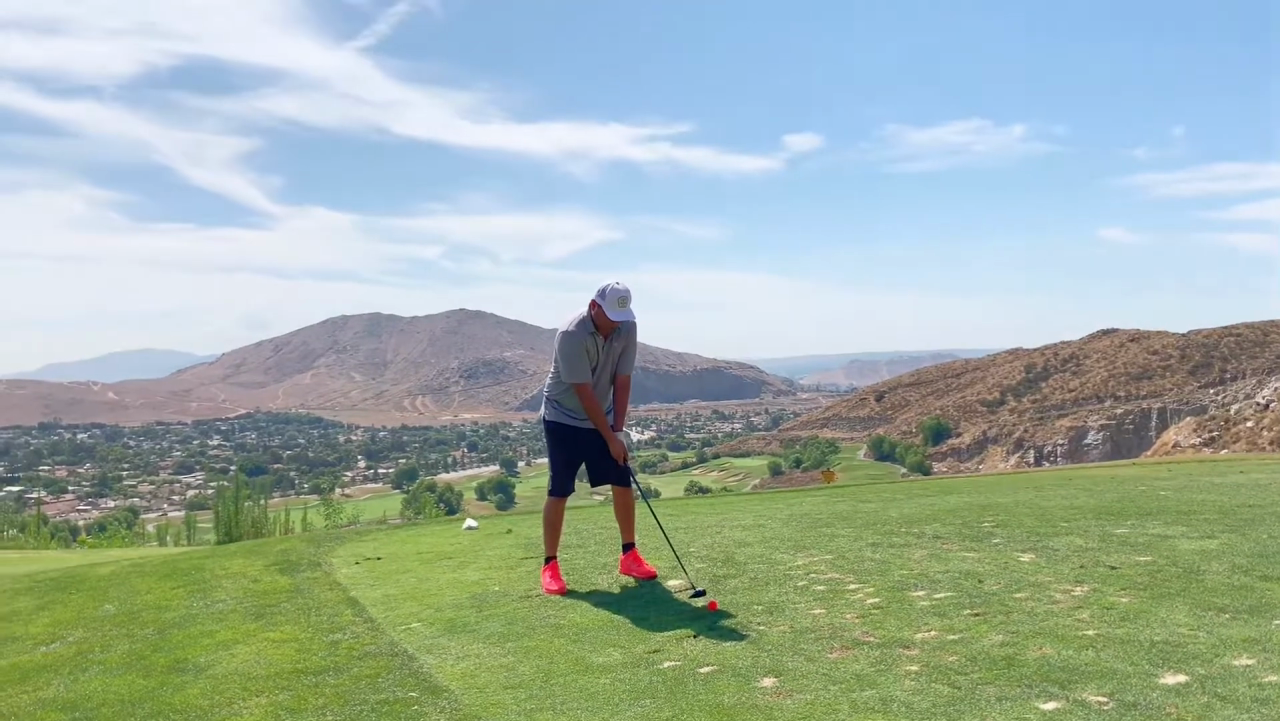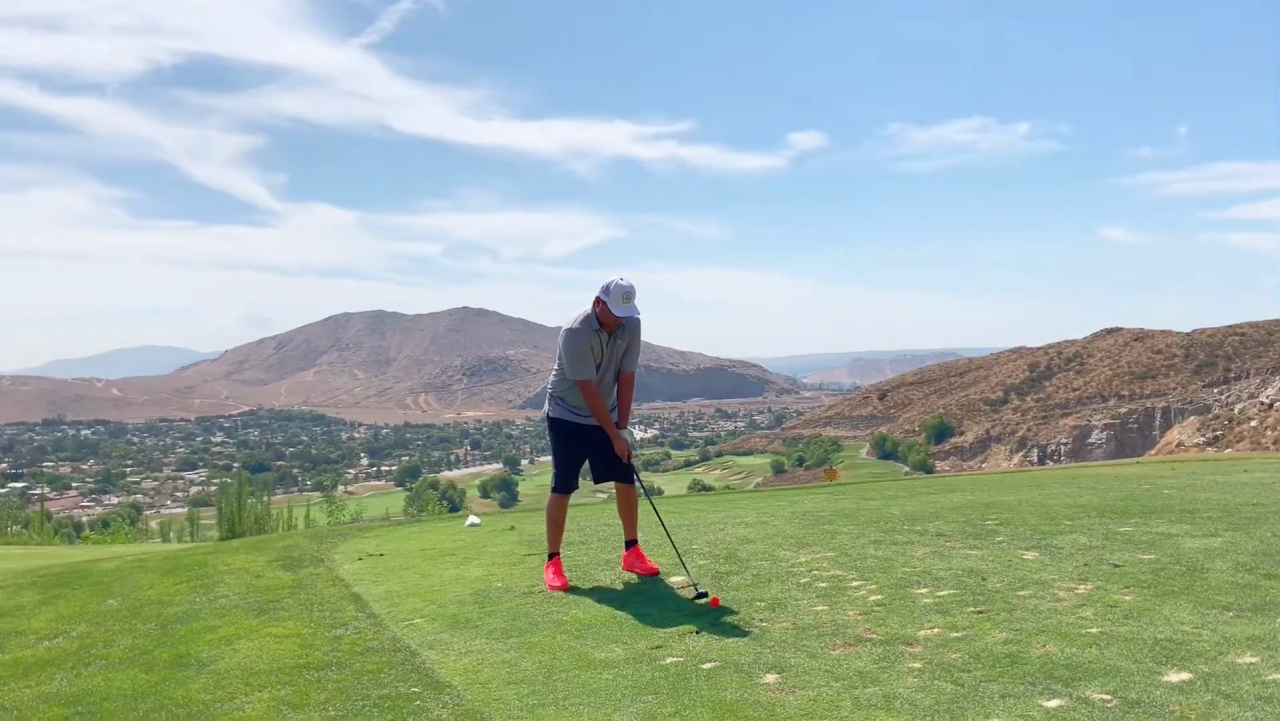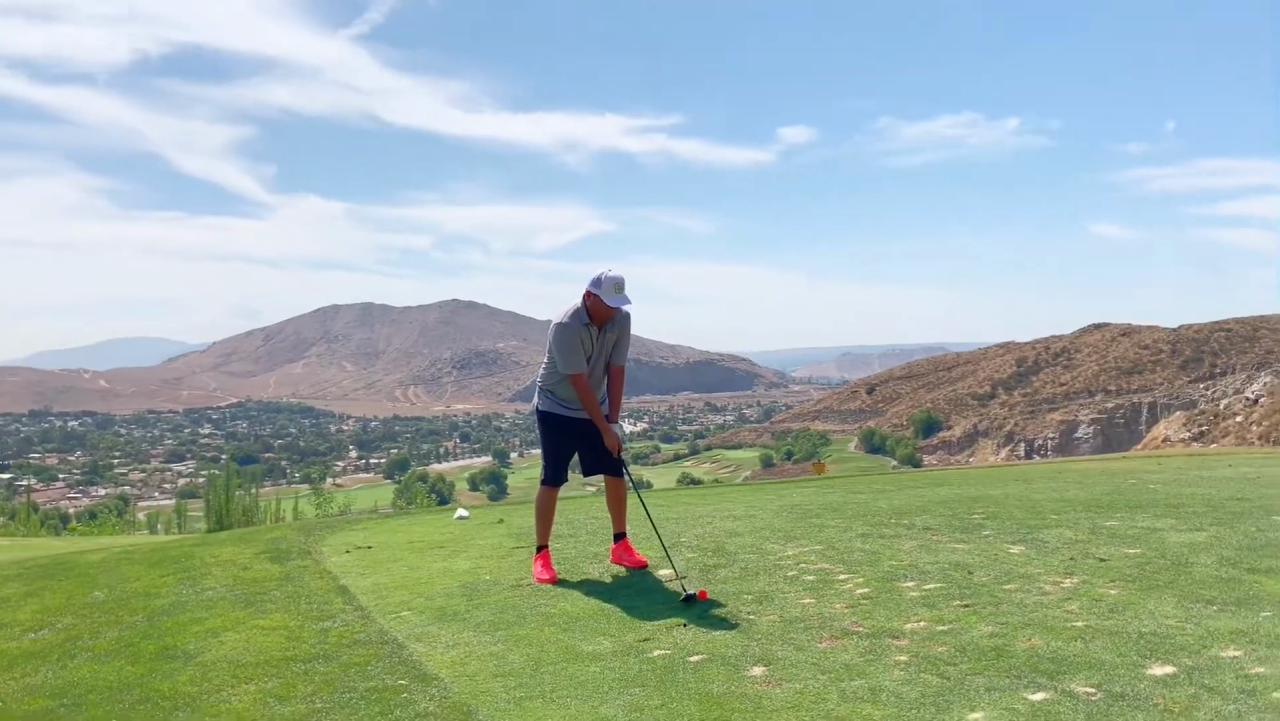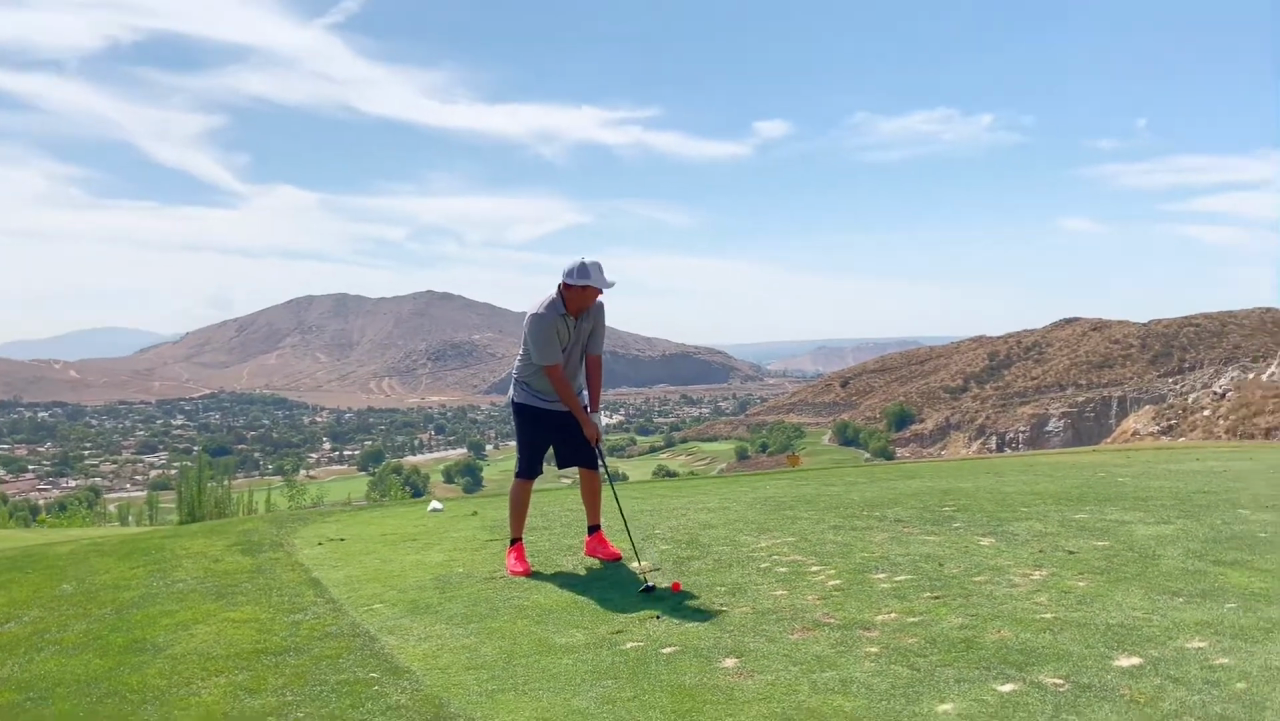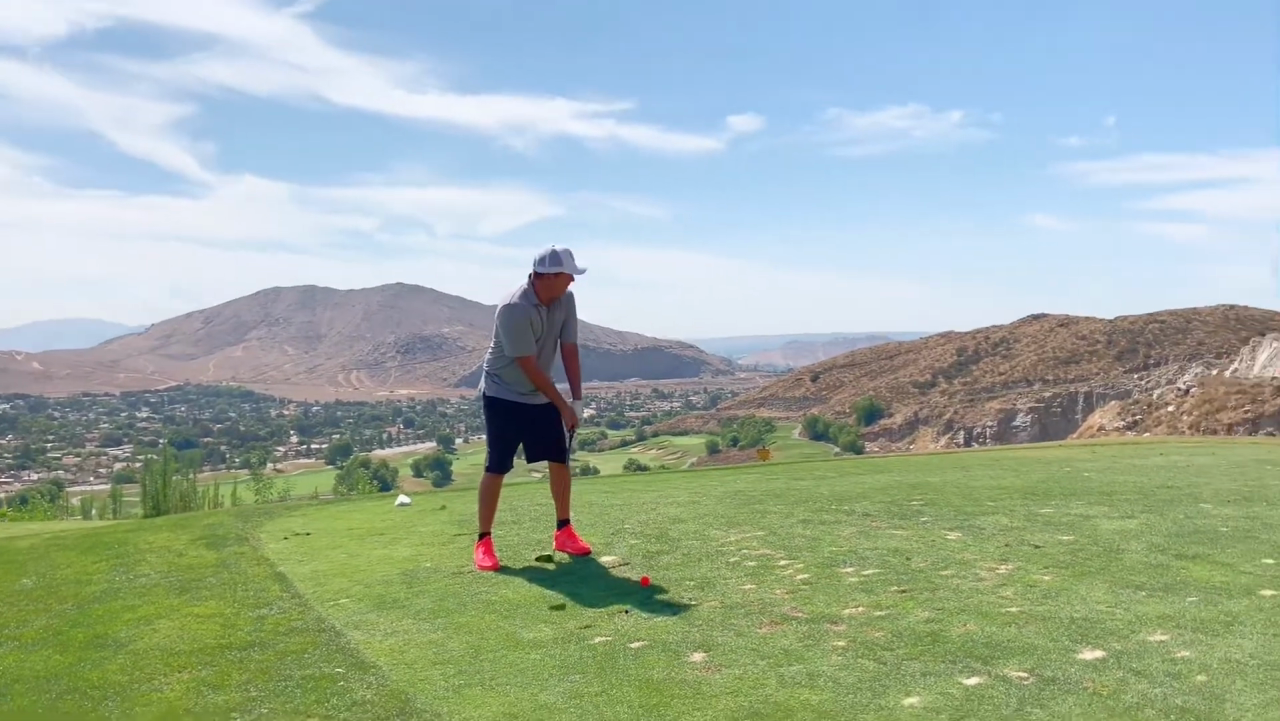
dt=0.2s
person 1, frame 1
left shoulder: (627, 328)
right shoulder: (571, 335)
left elbow: (622, 382)
right elbow: (585, 393)
left wrist: (618, 430)
right wrist: (609, 437)
left hip: (603, 417)
right hip: (564, 419)
left knee: (623, 483)
right knee: (559, 491)
left ankle: (629, 555)
right ankle: (550, 565)
person 1, frame 2
left shoulder: (632, 326)
right shoulder: (575, 333)
left elbow: (626, 379)
right elbow: (589, 391)
left wrist: (623, 428)
right wrist: (614, 435)
left hip: (606, 414)
right hip: (567, 416)
left knee: (626, 479)
right knee: (563, 487)
left ankle: (632, 551)
right ankle: (553, 561)
person 1, frame 3
left shoulder: (621, 319)
right shoulder: (565, 327)
left elbow: (616, 372)
right elbow: (580, 384)
left wrist: (614, 422)
right wrist: (605, 430)
left hip: (596, 408)
right hip: (557, 409)
left knee: (616, 473)
right knee: (552, 480)
left ankle: (620, 544)
right ankle: (542, 554)
person 1, frame 4
left shoulder: (595, 310)
right shoulder: (541, 318)
left elbow: (593, 361)
right elbow: (556, 376)
left wrist: (595, 411)
right wrist: (584, 420)
left hip: (570, 400)
right hip: (532, 402)
left knee: (590, 465)
right knee: (526, 473)
left ankle: (594, 536)
right ankle: (515, 546)
person 1, frame 5
left shoulder: (566, 300)
right shoulder: (514, 309)
left elbow: (569, 349)
right elbow: (530, 367)
left wrist: (577, 399)
right wrist: (563, 406)
left hip: (541, 395)
right hip: (503, 395)
left knee: (560, 459)
right knee: (497, 467)
left ankle: (564, 530)
right ankle: (483, 541)
